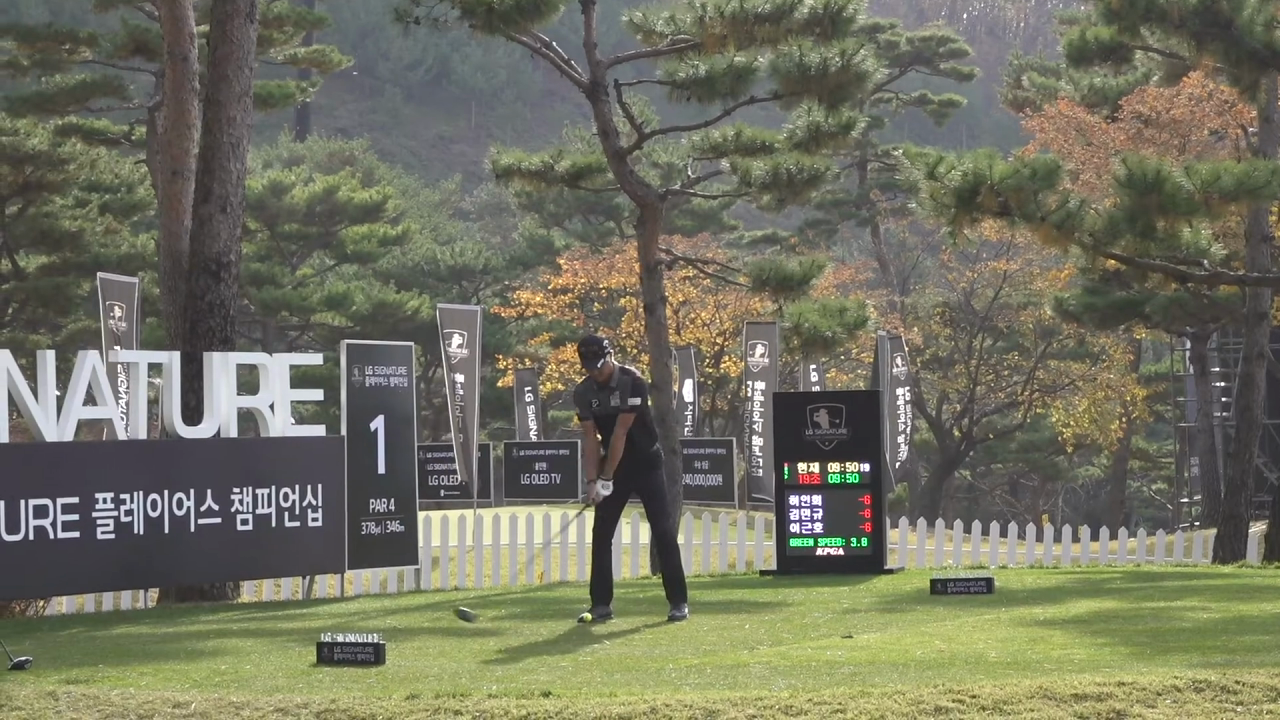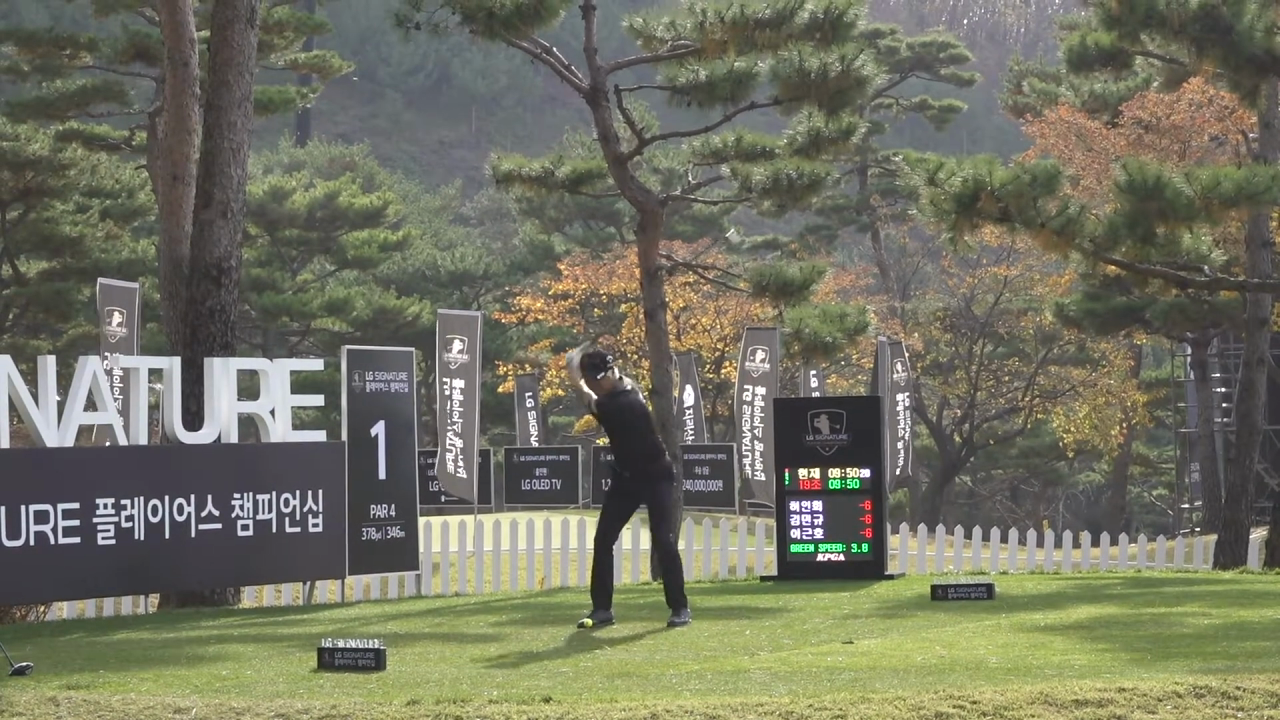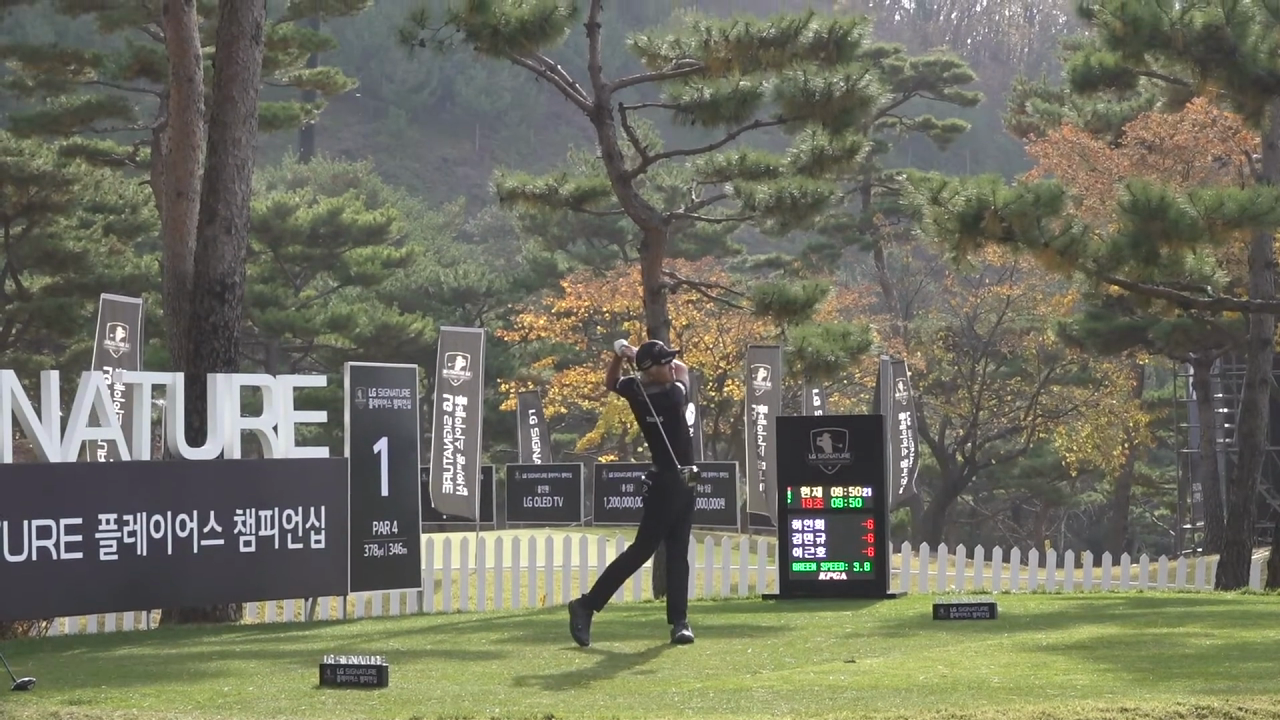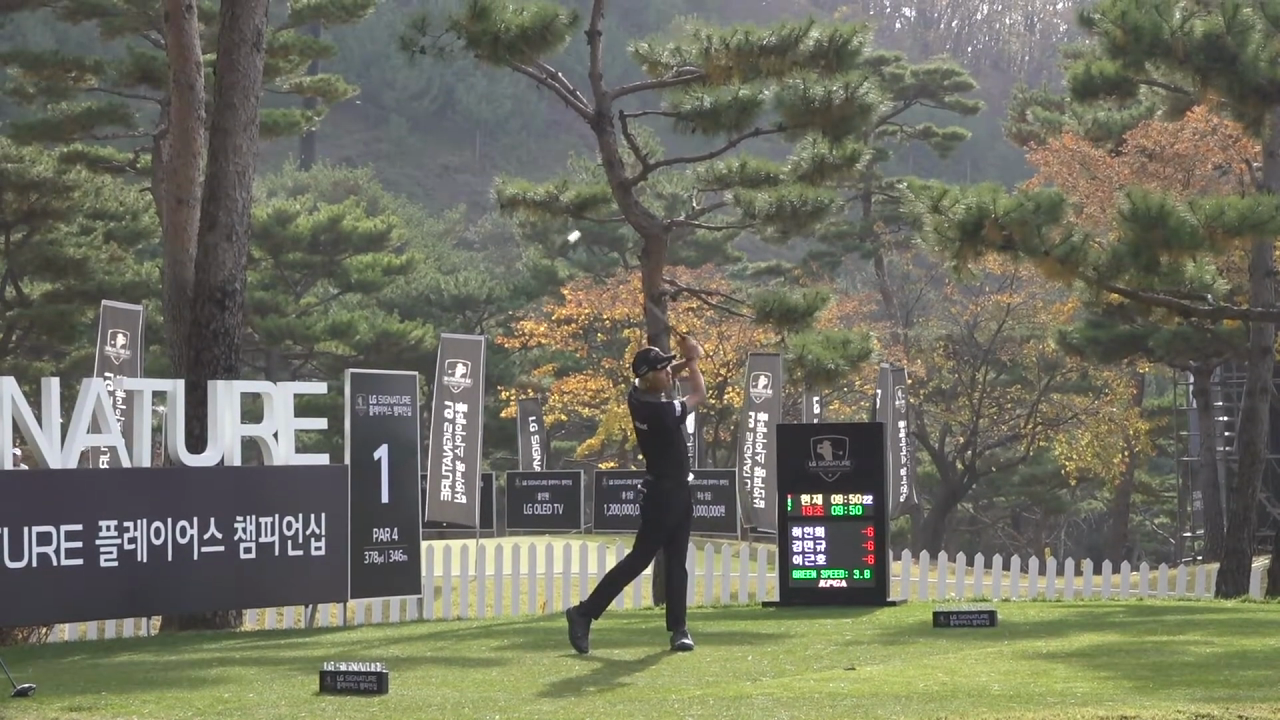
dt=1s
person 1, frame 1
left shoulder: (632, 381)
right shoulder: (583, 391)
left elbow: (620, 433)
right elbow: (590, 439)
left wrist: (607, 478)
right wrist: (593, 480)
left hip: (645, 463)
right hip: (611, 466)
left knee: (663, 531)
right knee: (601, 534)
left ankle: (678, 601)
right ankle: (601, 603)
person 1, frame 2
left shoulder: (619, 398)
right shoulder: (622, 388)
left elbow: (593, 402)
left wrist: (577, 369)
left hip: (656, 476)
right hip: (625, 477)
left knee: (663, 540)
right knee: (603, 540)
left ankle: (679, 607)
right ankle: (601, 609)
person 1, frame 3
left shoulder: (635, 389)
right shoulder: (672, 395)
left elbow: (610, 382)
right elbow: (684, 369)
left wrist: (620, 355)
right wrist: (639, 356)
left hip: (678, 482)
right hip: (667, 483)
left knee: (678, 554)
right knee: (642, 549)
left ankle: (679, 621)
right ankle: (586, 605)
person 1, frame 4
left shoulder: (639, 392)
right shoulder: (655, 409)
left elbow: (672, 376)
right elbow: (697, 398)
left wrist: (687, 358)
right wrist: (693, 361)
left hip: (677, 490)
right hip: (663, 492)
left knee: (677, 561)
right knee: (639, 559)
left ankle: (678, 628)
right ankle: (584, 613)
